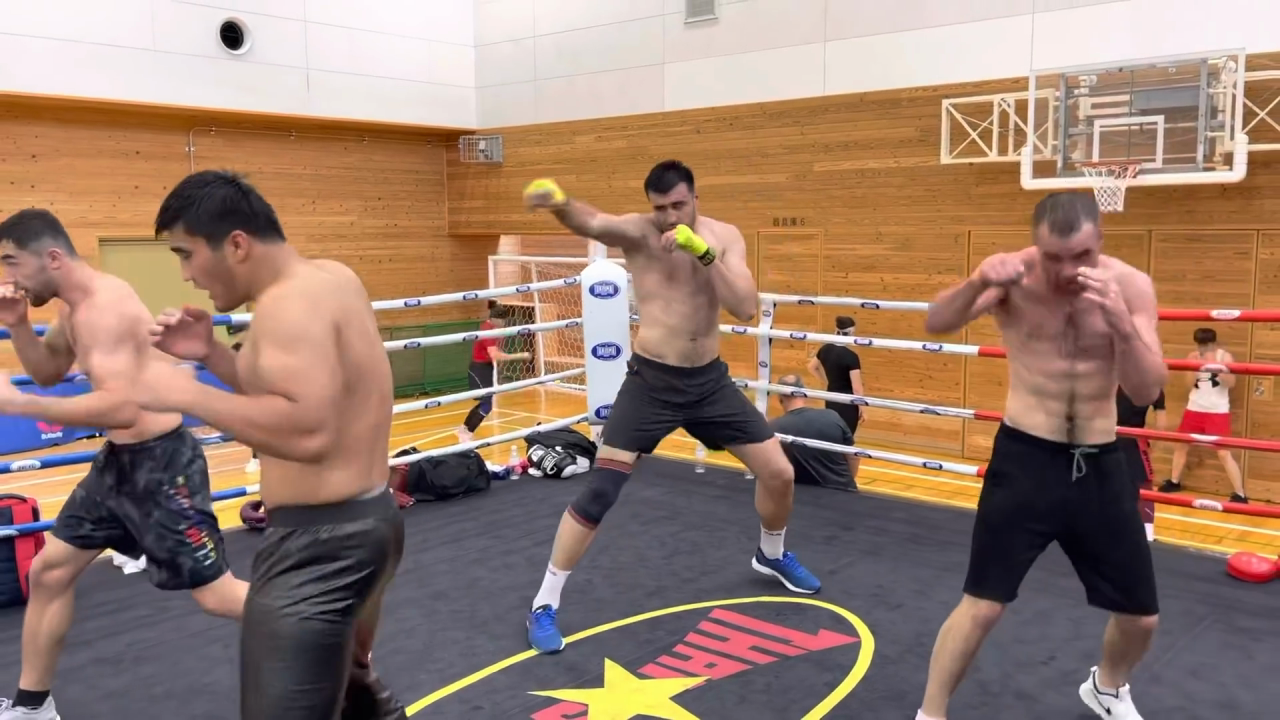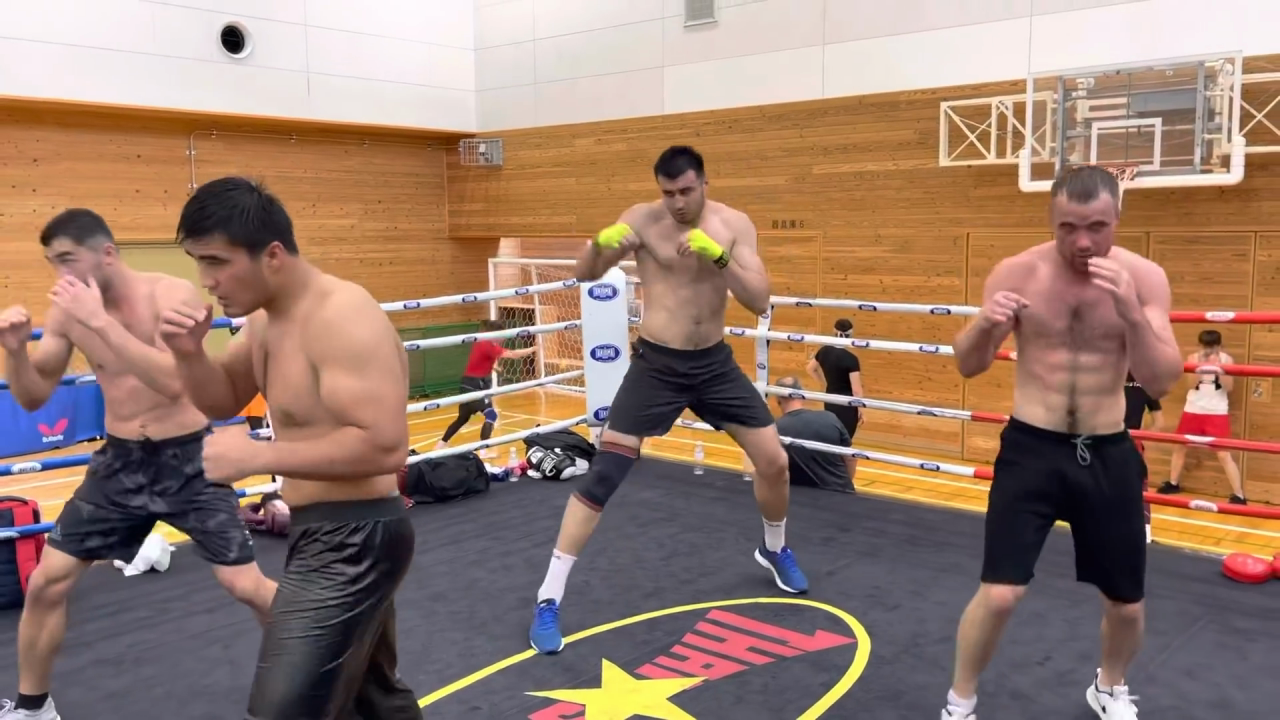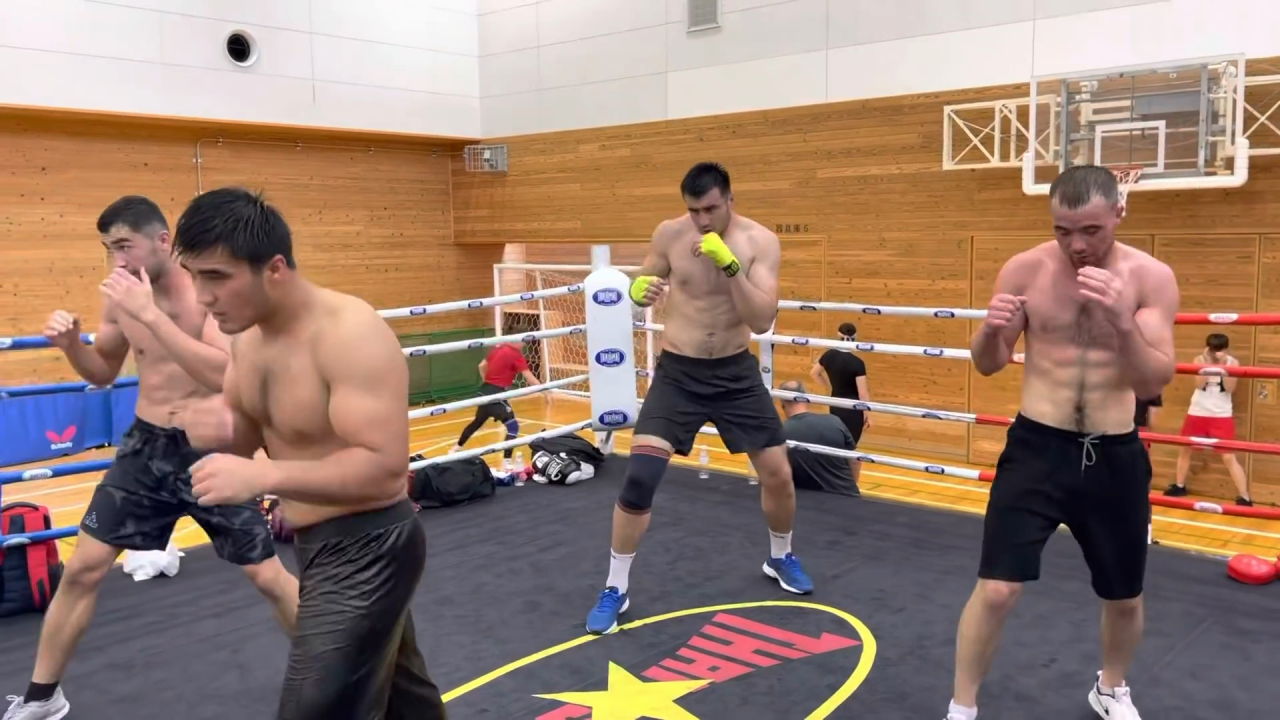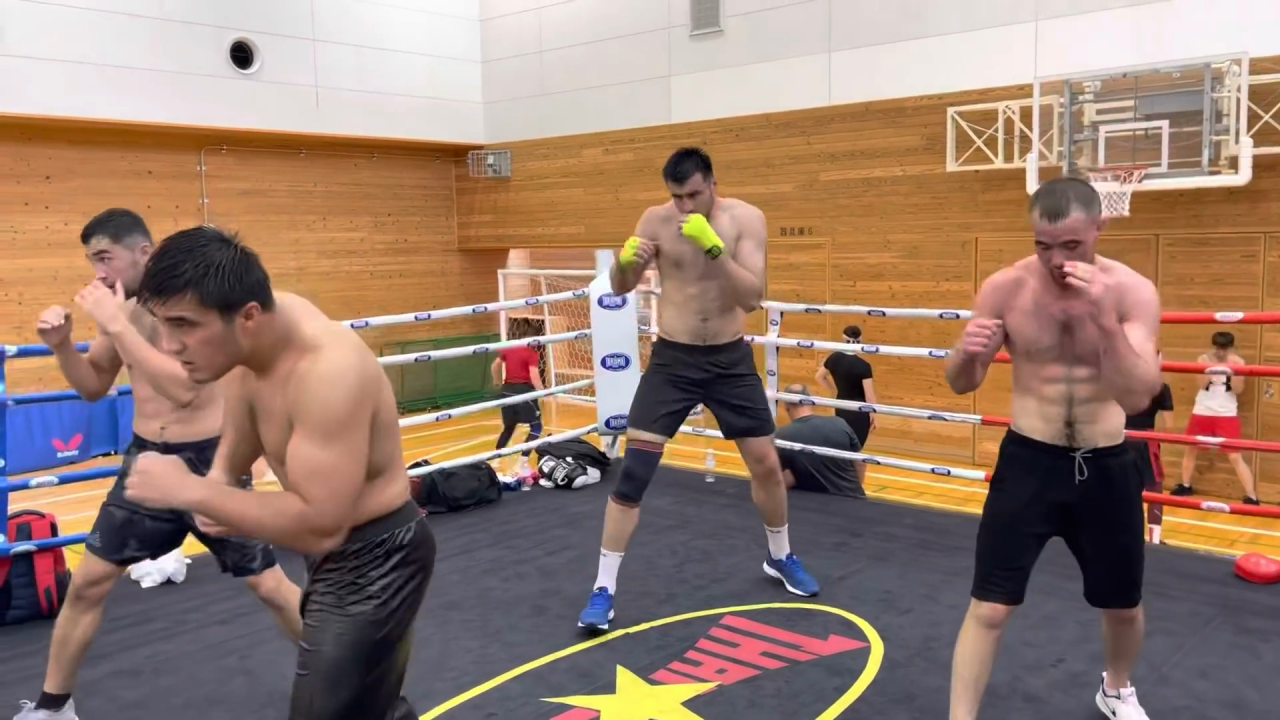
dt=0.2s
person 1, frame 1
left shoulder: (1132, 286)
right shoulder: (1012, 273)
left elbow: (1148, 390)
right elbow: (938, 325)
left wrist: (1121, 323)
right wrist: (979, 282)
left hip: (1101, 464)
right hip: (1025, 459)
left knee: (1141, 616)
right knee: (983, 607)
person 1, frame 2
left shoulder: (1145, 277)
right shoulder: (1016, 272)
left elbow: (1162, 381)
right elbow: (968, 366)
left wrist: (1129, 312)
right wrist: (986, 325)
left hip: (1107, 454)
right hip: (1030, 449)
left knee: (1126, 604)
right knee: (1000, 594)
person 1, frame 3
left shoulder: (1152, 277)
right shoulder: (1025, 269)
left elbow: (1153, 384)
right elbow: (987, 364)
left wrist: (1121, 318)
right wrist: (991, 329)
left hip: (1114, 455)
right hip: (1036, 448)
left knee: (1124, 597)
right knee: (996, 590)
person 1, frame 4
left shoulder: (1133, 291)
right shoulder: (1003, 288)
left elbow: (1138, 396)
right elbow: (960, 385)
left wrist: (1105, 323)
right wrist: (966, 353)
left hip: (1106, 467)
right hip: (1028, 463)
left knee: (1124, 605)
right knee: (989, 610)
person 2, frame 1
left shoulder: (292, 299)
right shoulder: (325, 280)
left elbow: (310, 431)
left wrist: (187, 398)
right wrist: (209, 353)
left hip: (317, 545)
right hip: (361, 525)
person 2, frame 2
left shoulder: (341, 316)
right shoulder: (271, 311)
left elbow: (384, 446)
right elbow: (221, 399)
left wrist: (257, 456)
right wrist: (189, 353)
left hip: (351, 543)
right hip: (333, 537)
person 2, frame 3
left shoulder: (348, 332)
right shoulder: (253, 323)
left elbow: (384, 469)
right elbow: (248, 422)
left wrist: (261, 476)
right wrist: (220, 433)
left hip: (364, 550)
right hip: (325, 544)
person 2, frame 4
left shoulder: (328, 370)
right shoulder: (259, 330)
left elbow: (320, 527)
right elbow: (246, 418)
left wrist: (195, 493)
right wrist: (221, 475)
left hip: (374, 558)
right hip: (350, 547)
person 3, frame 1
left shoulder: (104, 304)
right shoulder: (78, 304)
left elbow: (118, 408)
right elbow: (56, 367)
left hip: (163, 461)
right hip: (119, 461)
left knee: (218, 596)
right knee: (48, 572)
person 3, frame 2
left shoulder: (171, 293)
right shoulder: (68, 309)
left elbow: (179, 381)
left wrist: (102, 325)
left hip: (188, 460)
right hip: (120, 461)
left knee: (245, 583)
right knee: (46, 583)
person 3, frame 3
right shoulder: (125, 295)
left elbow: (217, 373)
right elbow: (102, 375)
left wrist: (145, 313)
right wrist: (69, 339)
right hip: (146, 446)
left knee: (268, 576)
right knee: (82, 570)
person 3, frame 4
right shoulder: (118, 308)
left elbow: (186, 390)
right elbow: (92, 388)
left wrist: (119, 328)
right wrist: (62, 345)
left hip: (209, 461)
right hip: (146, 460)
left knee: (269, 585)
right knee: (88, 584)
person 4, frame 1
left shoulder: (725, 236)
right shoulder: (638, 230)
left elbow: (746, 308)
right elbow: (583, 221)
left wrist: (702, 253)
right wrist: (555, 197)
left hip: (709, 379)
right hip: (651, 380)
left knee: (779, 474)
right knee: (599, 490)
left ankle: (772, 556)
right ankle: (544, 604)
person 4, frame 2
left shoulder: (735, 223)
right shoulder: (642, 219)
left elbow: (760, 300)
right elbow: (584, 272)
left wrist: (715, 256)
right wrist: (604, 242)
left hip: (713, 361)
right hip: (655, 363)
left knee: (774, 461)
right knee: (605, 473)
left ankle: (775, 551)
right ankle: (549, 598)
person 4, frame 3
left shoulder: (760, 241)
right shoulder: (668, 234)
left elbow: (762, 320)
right elbow: (644, 291)
left wrist: (728, 264)
right wrist: (640, 291)
left hip: (736, 373)
right hip: (676, 372)
left knee: (778, 477)
right knee: (640, 478)
left ankle: (780, 558)
right ankle: (615, 589)
person 4, frame 4
left shoulder: (747, 219)
right shoulder: (656, 220)
left elbow: (752, 297)
right elbow: (620, 289)
left wrist: (712, 246)
right wrist: (625, 260)
left hip: (730, 358)
right hip: (672, 359)
left knee: (765, 464)
right knee: (634, 472)
left ankle: (781, 558)
right ankle: (604, 591)
